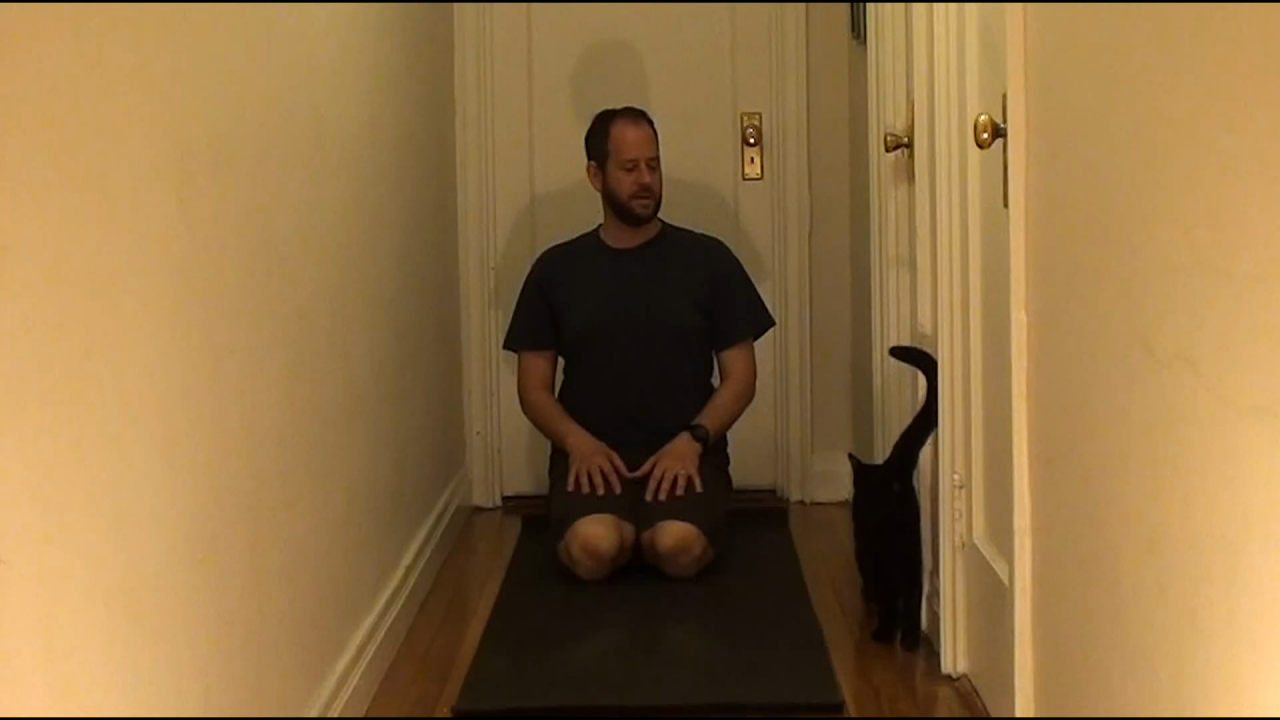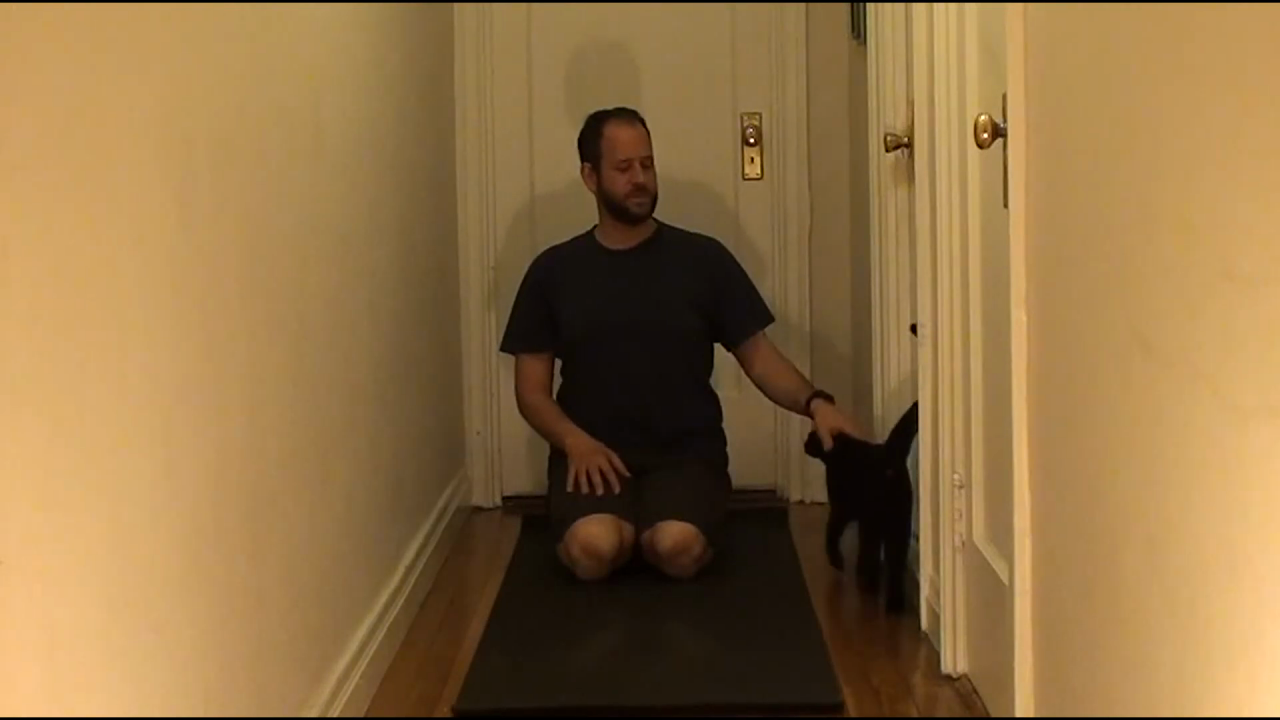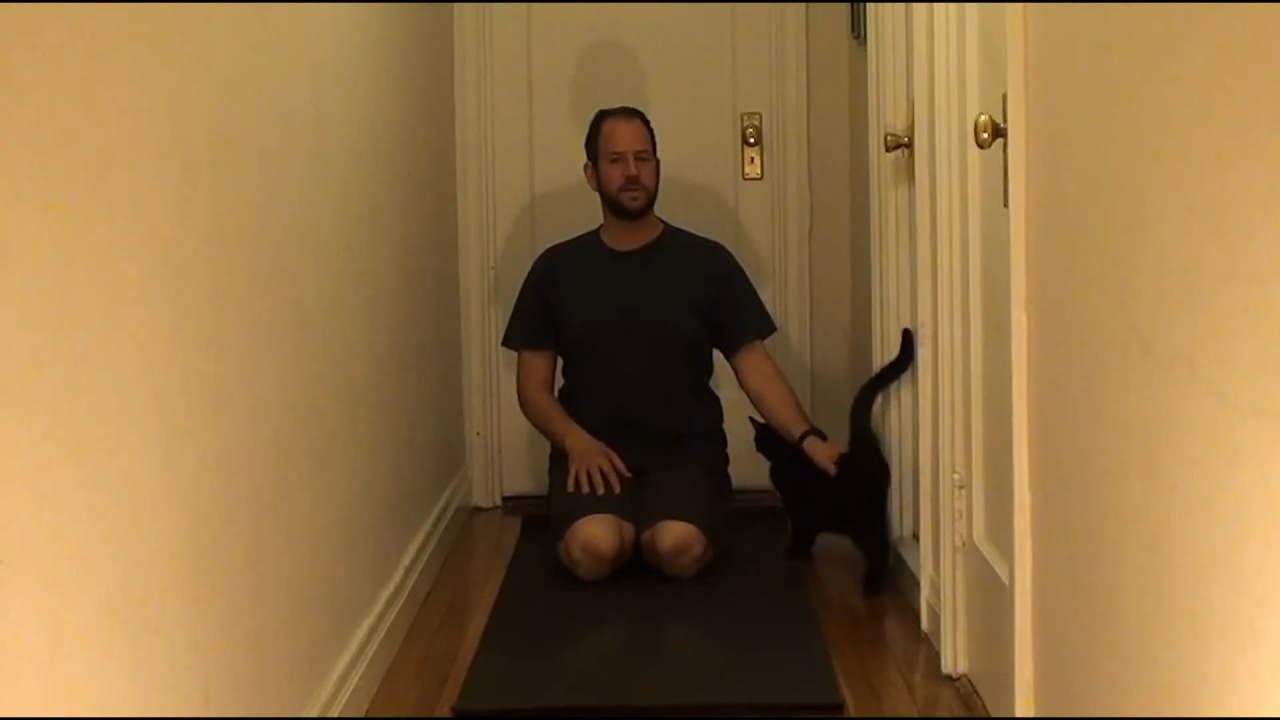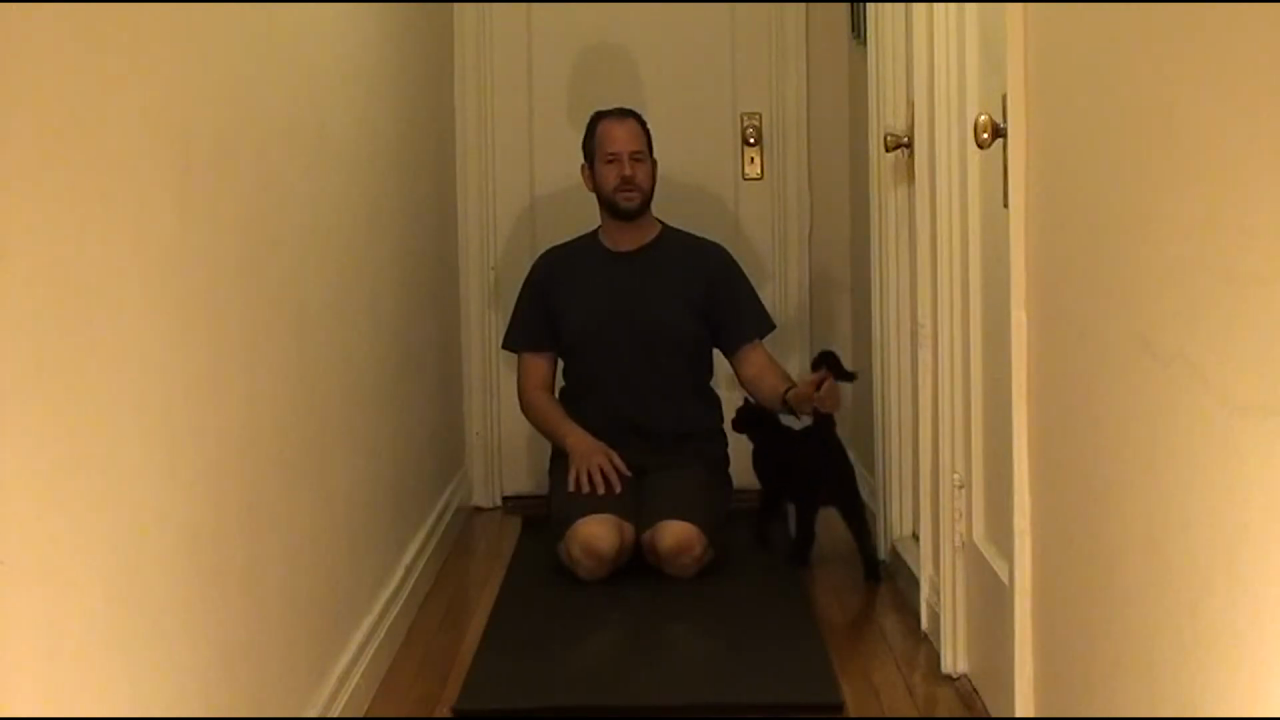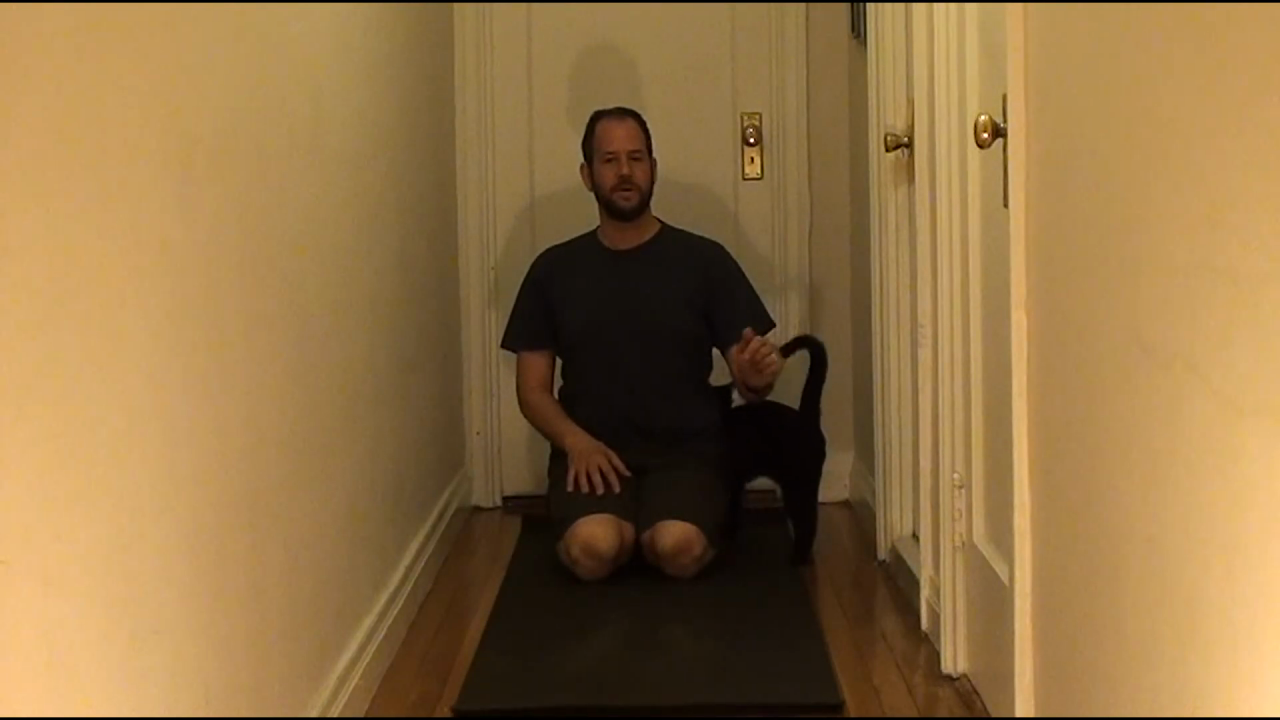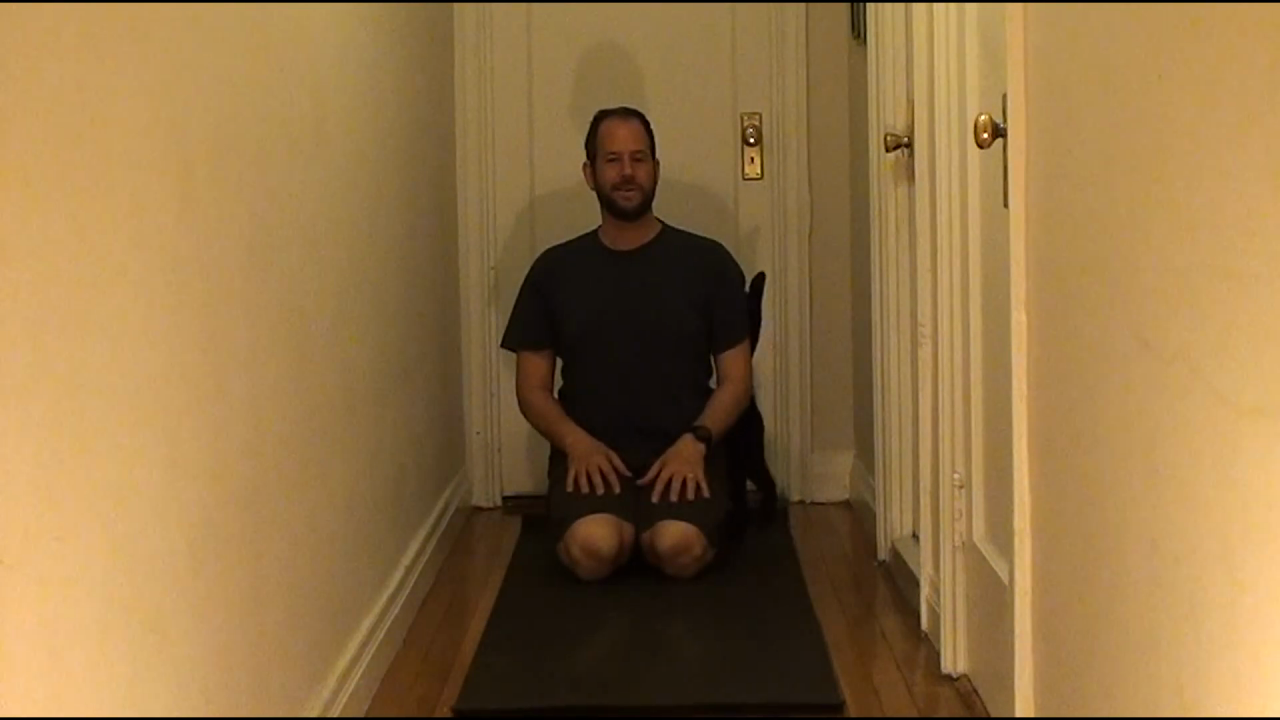
dt=0.7s
person 1, frame 1
left shoulder: (707, 259)
right shoulder: (556, 269)
left elbow: (740, 376)
right elbow: (534, 388)
left wrist: (692, 439)
right wrist: (578, 441)
left hip: (684, 448)
right hip: (592, 449)
left knee: (677, 548)
right knee: (592, 549)
left ankle: (651, 530)
right ankle: (628, 528)
person 1, frame 2
left shoulder: (703, 258)
right shoulder: (553, 271)
left elbow: (759, 357)
right elbow: (531, 390)
left wrist: (814, 402)
right wrist: (575, 441)
left hip: (687, 449)
right hip: (593, 451)
left knee: (678, 548)
right knee: (593, 548)
left ankle: (646, 526)
right ankle: (626, 527)
person 1, frame 3
left shoulder: (707, 262)
right shoulder: (556, 269)
left elbow: (754, 366)
right elbow: (533, 387)
left wrist: (808, 438)
right wrist: (576, 441)
left hip: (687, 450)
right hip: (593, 450)
left knee: (678, 549)
right knee: (593, 550)
left ankle: (652, 527)
right ankle: (623, 529)
person 1, frame 4
left shoulder: (705, 262)
right shoulder: (555, 270)
left elbow: (753, 365)
right elbow: (534, 389)
left wrist: (794, 396)
right wrist: (576, 441)
left hip: (687, 449)
right hip: (593, 450)
left knee: (679, 549)
right knee: (594, 548)
left ankle: (670, 521)
right ankle: (622, 528)
person 1, frame 5
left shoulder: (705, 260)
right shoulder: (554, 269)
left elbow: (744, 374)
right elbow: (533, 389)
left wrist: (757, 375)
right wrist: (575, 440)
left hip: (685, 448)
right hip: (591, 449)
left knee: (678, 548)
right knee: (593, 550)
left ankle: (676, 521)
right ankle: (625, 528)
person 1, frame 6
left shoulder: (707, 262)
right shoulder: (554, 269)
left elbow: (736, 379)
right elbow: (532, 388)
left wrist: (695, 441)
right wrist: (576, 441)
left hip: (681, 450)
right hip: (590, 451)
left knee: (678, 547)
right knee: (593, 550)
left ankle: (648, 527)
right ankle: (625, 527)
